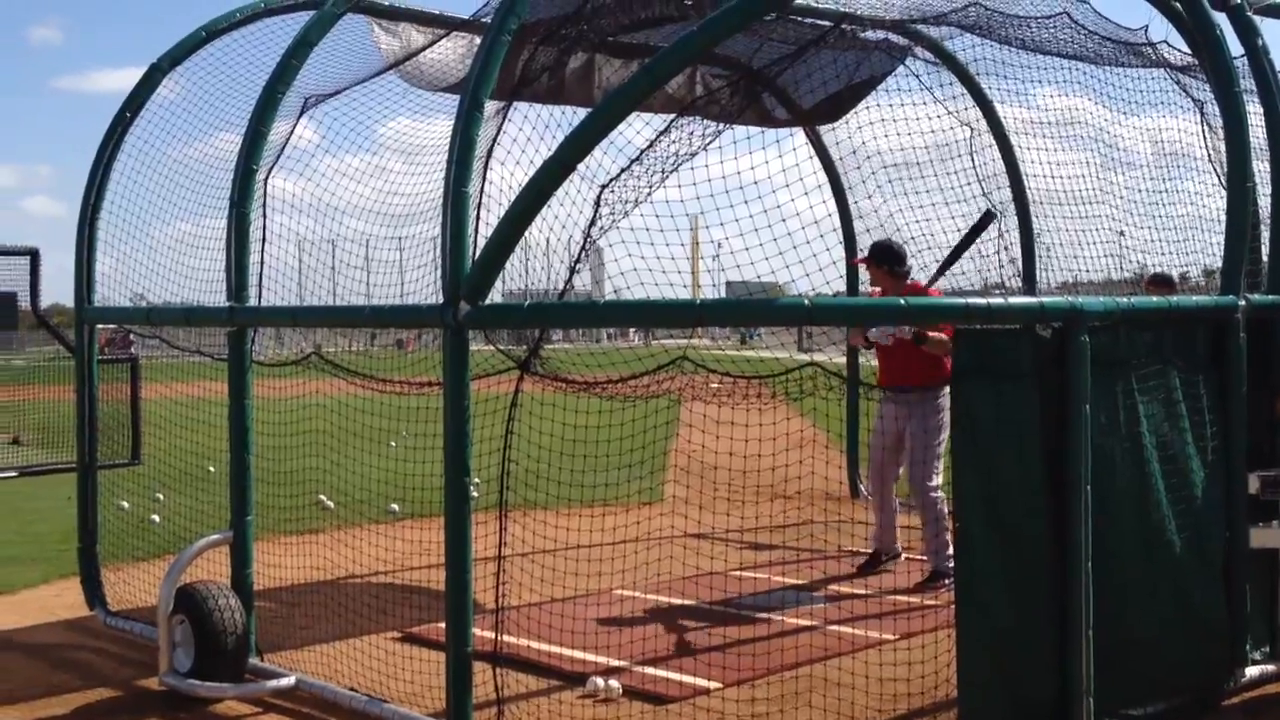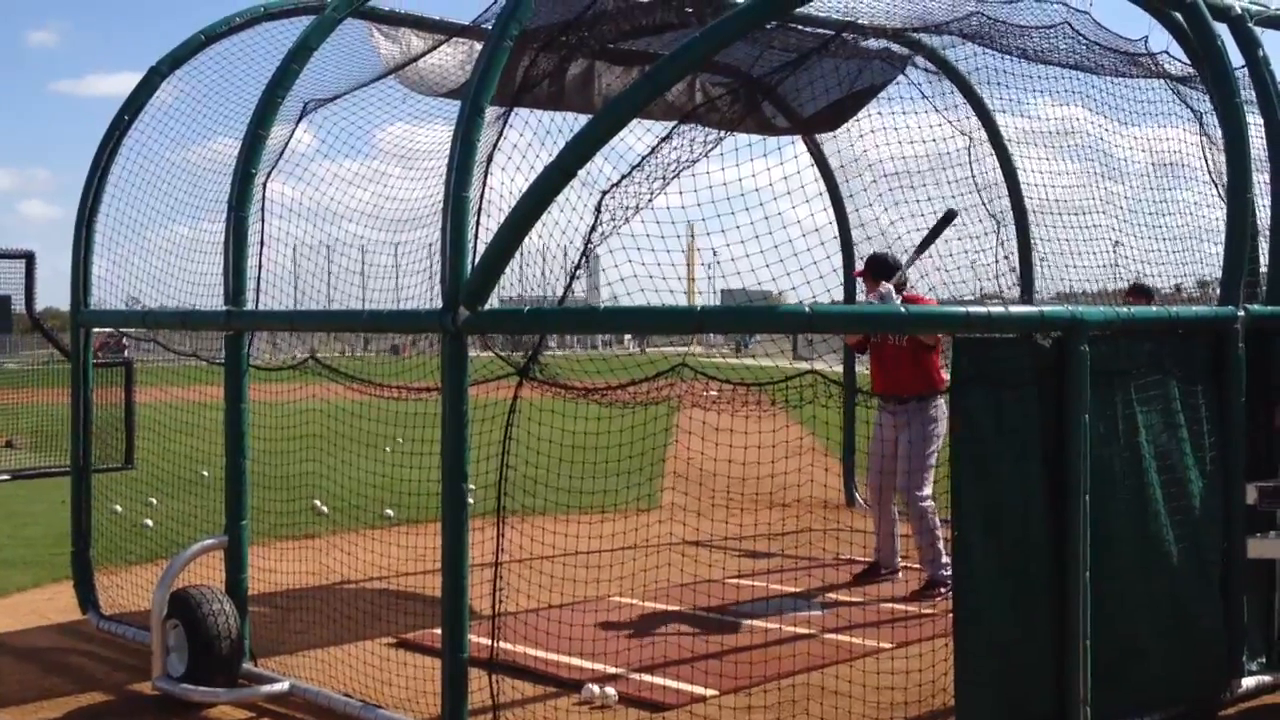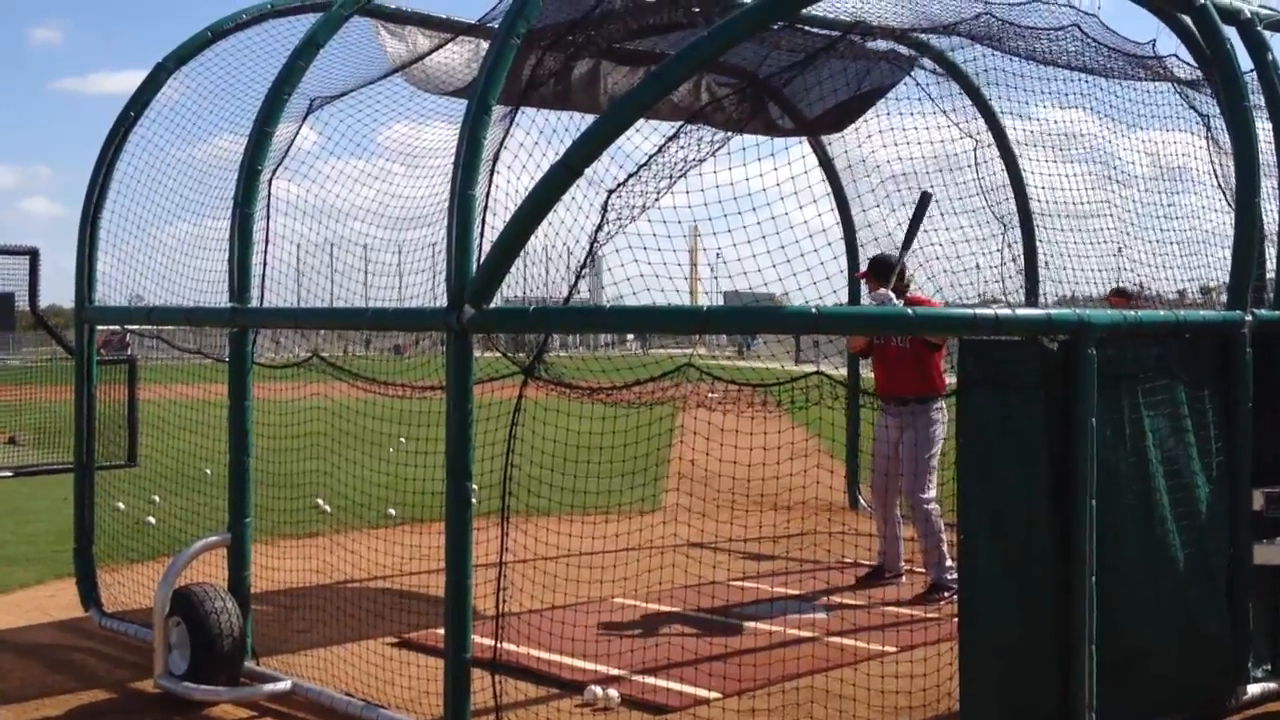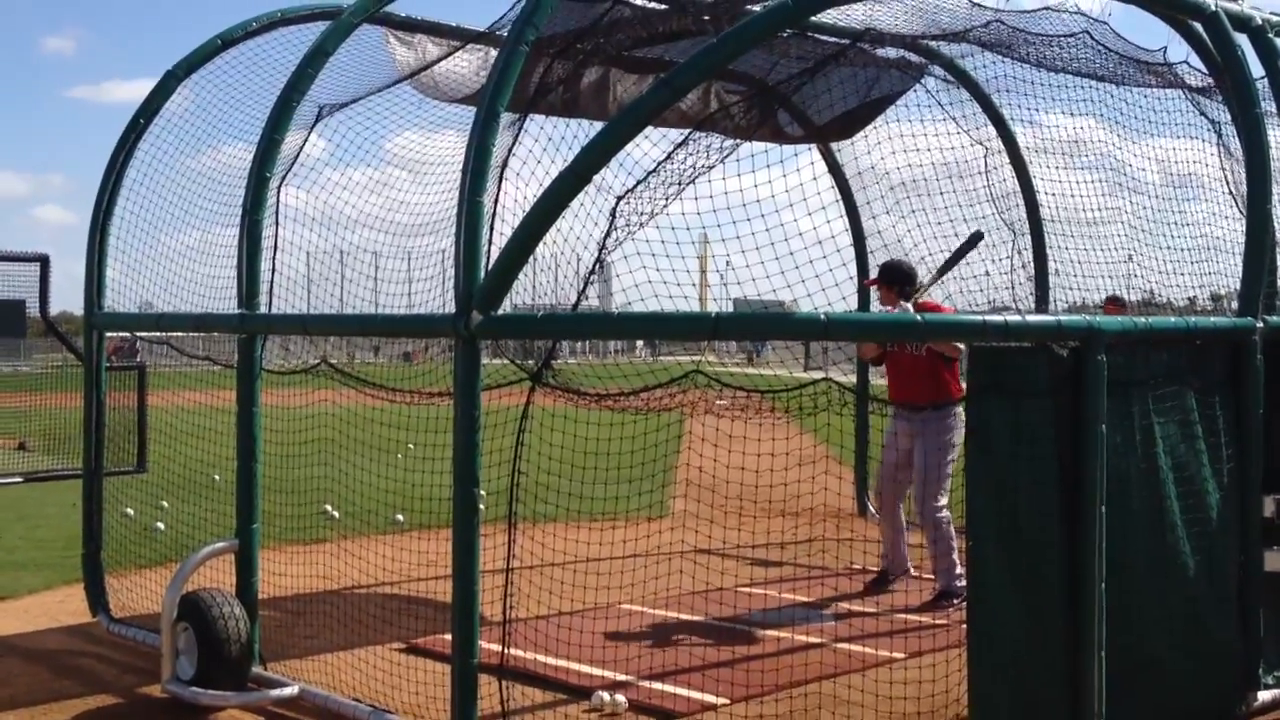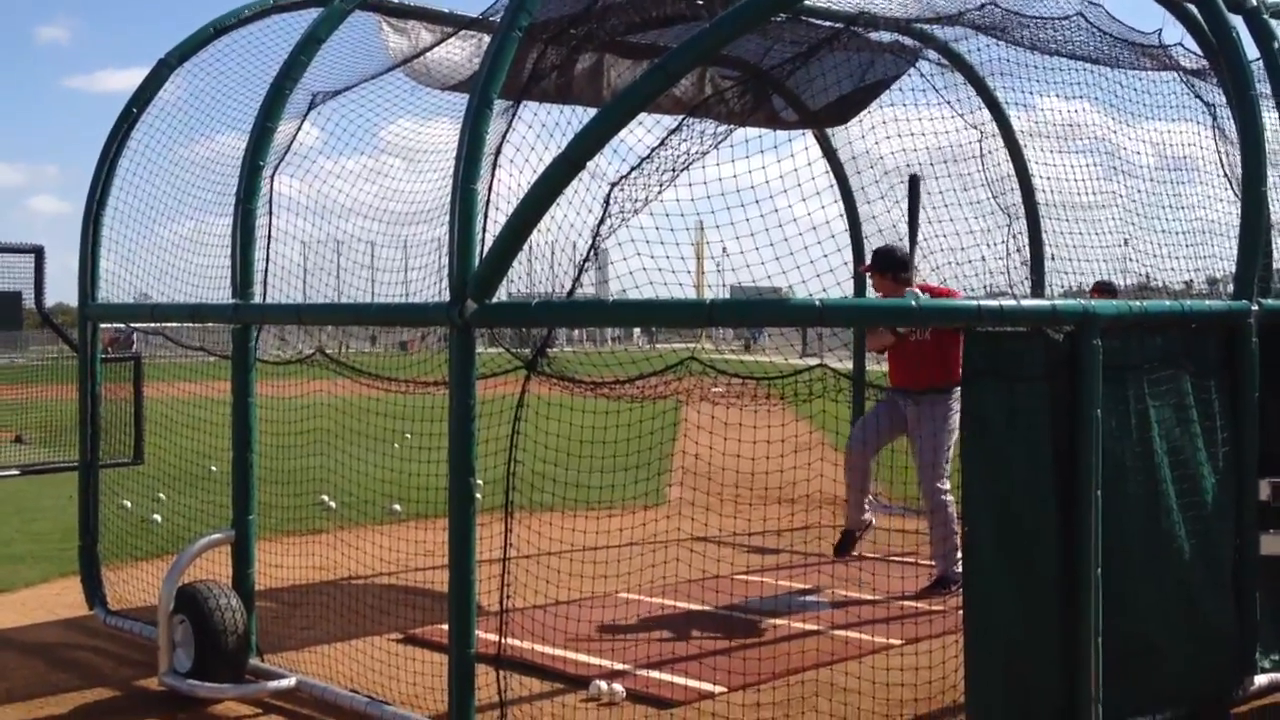
dt=0.4s
person 1, frame 1
left shoulder: (928, 298)
left elbow: (948, 345)
right elbow: (856, 337)
left wrist: (912, 334)
right wrist: (873, 334)
left hip: (928, 401)
right hip: (890, 400)
left knee: (924, 485)
right knee: (880, 478)
left ankle: (944, 566)
right ankle: (886, 548)
person 1, frame 2
left shoulder: (921, 306)
left elbow: (934, 337)
right elbow: (851, 338)
left wrist: (897, 308)
left hip: (923, 410)
right hip: (887, 409)
left knee: (914, 492)
right knee: (879, 489)
left ankle: (941, 574)
right ankle: (886, 561)
person 1, frame 3
left shoulder: (925, 307)
left elbow: (941, 333)
right elbow: (855, 346)
left wrist: (898, 310)
left hip: (924, 412)
right hip: (888, 411)
left knee: (919, 495)
right knee: (882, 492)
left ankle: (946, 577)
right ankle: (890, 564)
person 1, frame 4
left shoulder: (939, 314)
left elbow: (956, 350)
right elbow: (866, 353)
left hip: (939, 419)
right hip: (902, 417)
left knee: (930, 504)
right knee: (887, 496)
left ankle: (954, 586)
right ankle: (894, 566)
person 1, frame 5
left shoulder: (941, 296)
right elbow: (874, 343)
right wrist: (902, 324)
left hip: (938, 401)
right hip: (898, 396)
left knee: (934, 487)
right knee: (857, 446)
left ankle: (952, 572)
right ankle: (857, 521)
